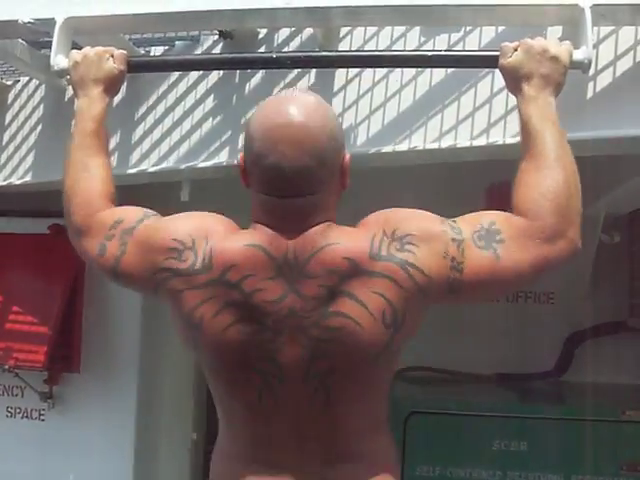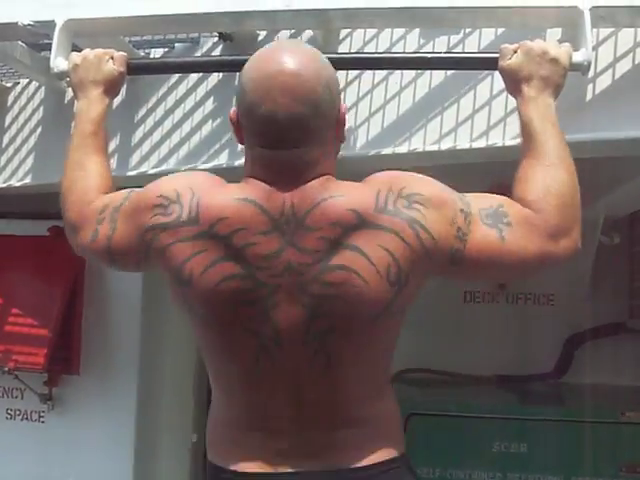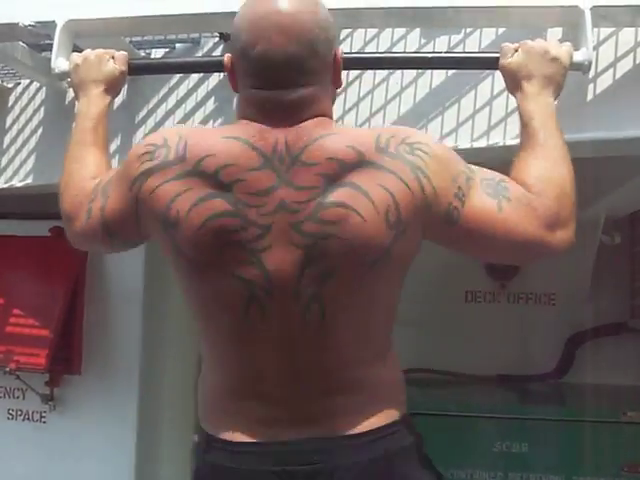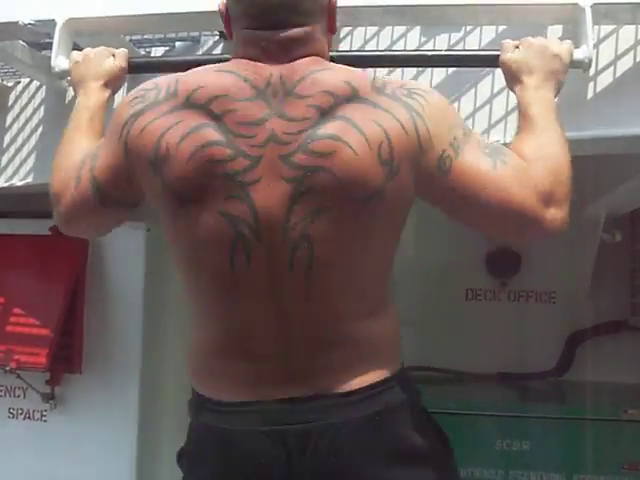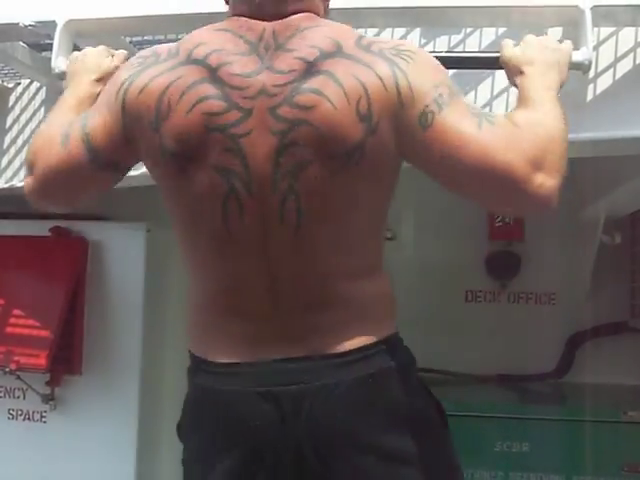
dt=0.1s
person 1, frame 1
left shoulder: (194, 253)
right shoulder: (394, 254)
left elbow: (88, 227)
right elbow: (552, 234)
left wrist: (91, 98)
right wrist: (537, 95)
person 1, frame 2
left shoulder: (184, 212)
right shoulder: (397, 213)
left elbow: (84, 222)
right elbow: (554, 231)
left wrist: (91, 98)
right wrist: (536, 95)
person 1, frame 3
left shoulder: (170, 161)
right shoulder: (400, 163)
left elbow: (83, 222)
right elbow: (551, 227)
left wrist: (93, 97)
right wrist: (537, 93)
person 1, frame 4
left shoulder: (158, 108)
right shoulder: (394, 108)
left elbow: (71, 209)
right elbow: (544, 206)
left wrist: (91, 90)
right wrist: (535, 86)
left hip: (228, 431)
right hip: (366, 422)
person 1, frame 5
left shoulder: (154, 75)
right shoulder: (385, 69)
left elbow: (45, 181)
right elbow: (534, 179)
left wrist: (82, 81)
right wrist: (539, 76)
left hip: (226, 398)
right hip: (359, 388)
